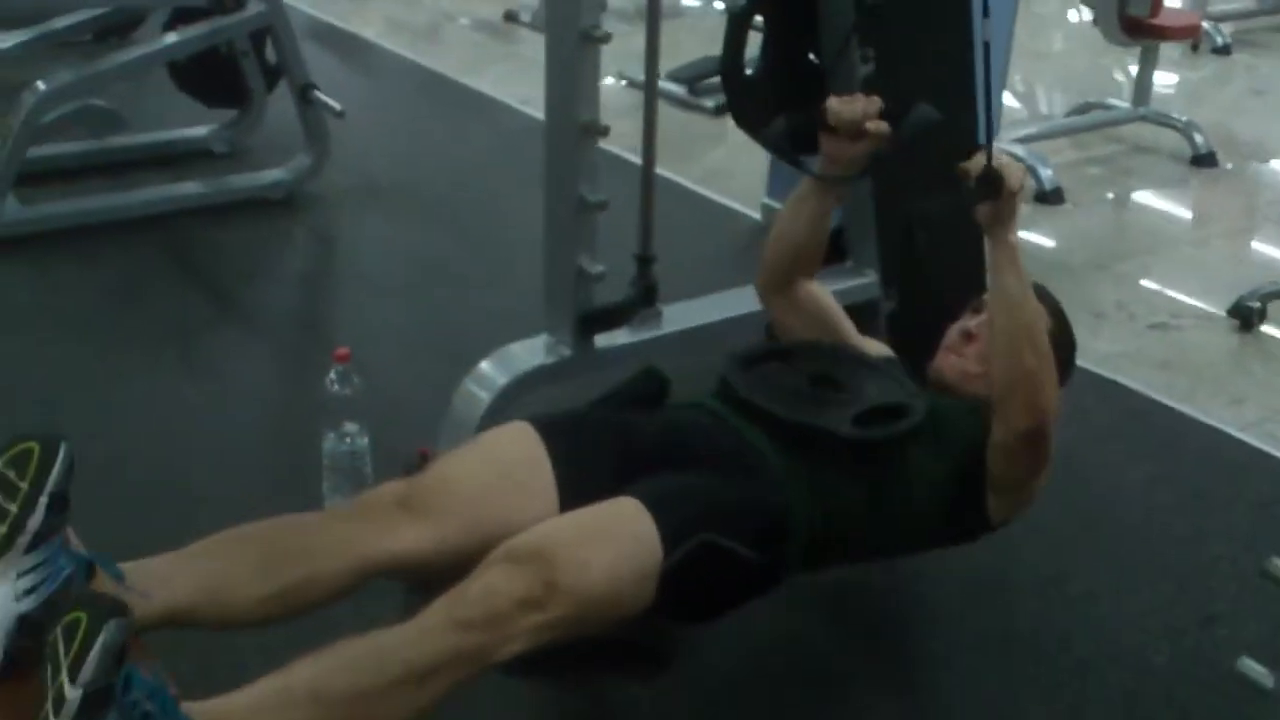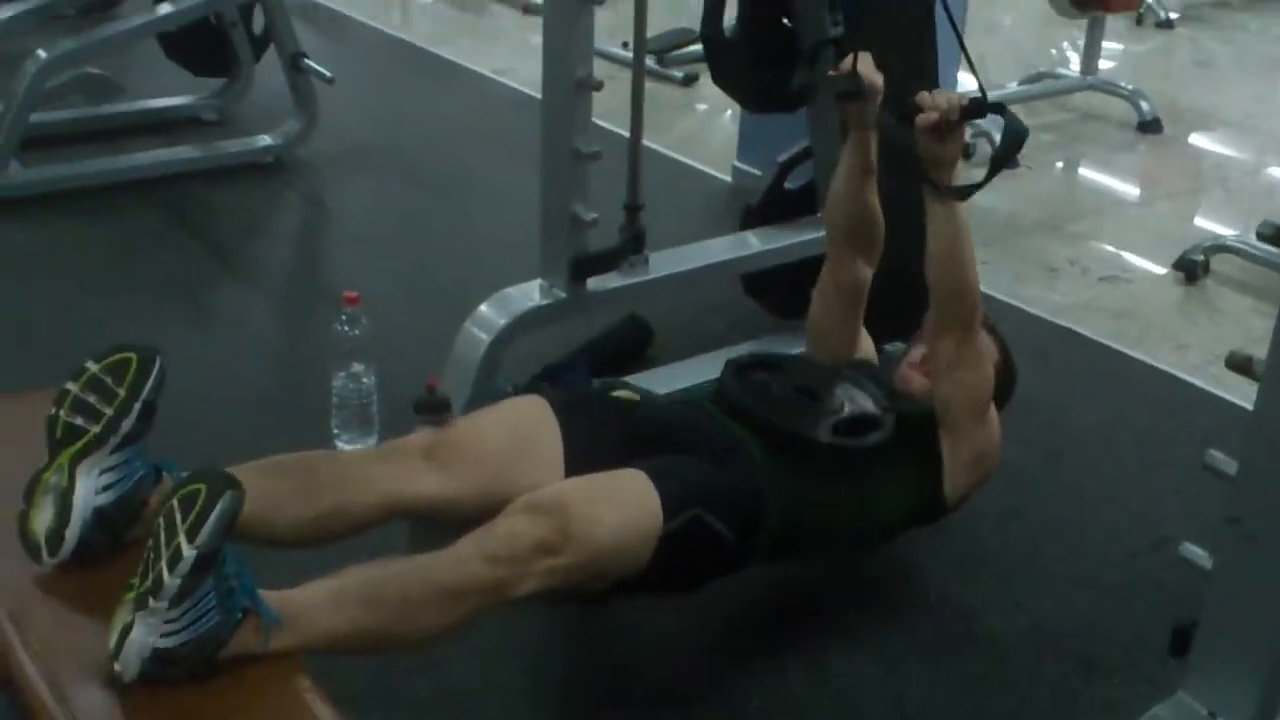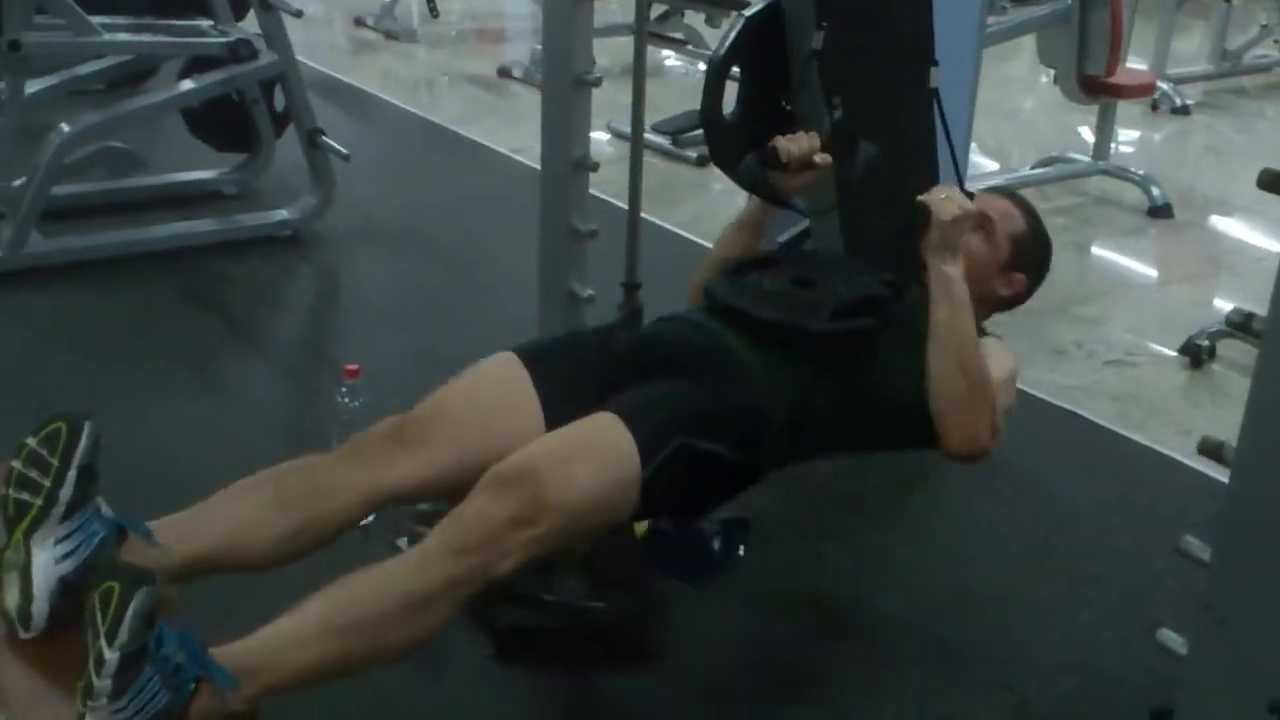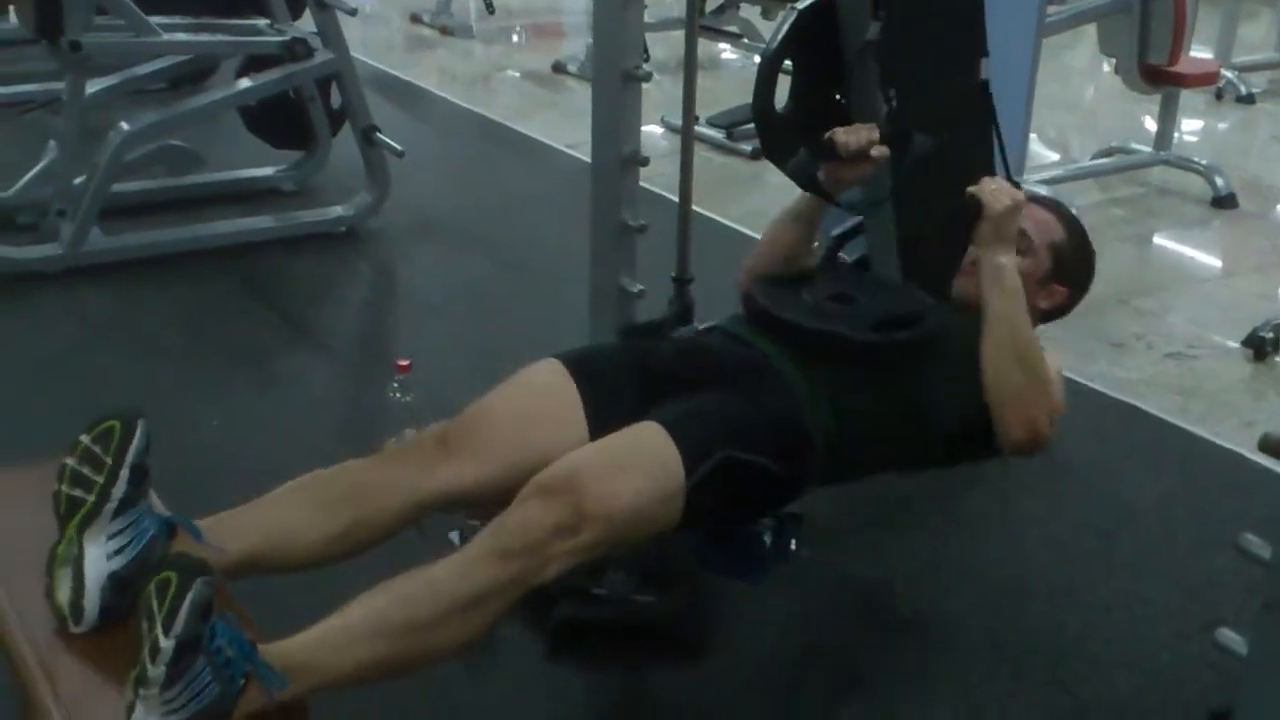
dt=0.7s
person 1, frame 1
left shoulder: (994, 459)
right shoulder: (880, 372)
left elbow: (1028, 415)
right elbow: (778, 280)
left wrist: (1000, 240)
right wrist: (833, 168)
left hip: (755, 502)
right hip: (669, 432)
left knee: (512, 595)
right knee: (402, 514)
person 1, frame 2
left shoulder: (957, 448)
right shoulder: (855, 372)
left elbow: (958, 324)
right elbow: (850, 259)
left wrist: (940, 176)
right wrist: (861, 132)
left hip: (743, 489)
right hip: (671, 423)
left knee: (532, 539)
right knee: (424, 461)
left ankle: (234, 628)
right ankle: (132, 497)
person 1, frame 3
left shoulder: (981, 377)
left elbow: (968, 433)
right elbow: (710, 289)
left wrist: (945, 261)
right wrist: (774, 195)
left hip: (730, 403)
right hip: (657, 346)
left knee: (503, 516)
right knee: (395, 448)
right ankle: (106, 552)
person 1, frame 4
left shoulder: (1016, 372)
left elbow: (1020, 422)
right elbow: (766, 273)
left wrist: (998, 251)
right wrist: (828, 188)
left hip: (773, 421)
right hip: (707, 351)
left knee: (547, 523)
right knee: (444, 453)
right ankle: (152, 551)
